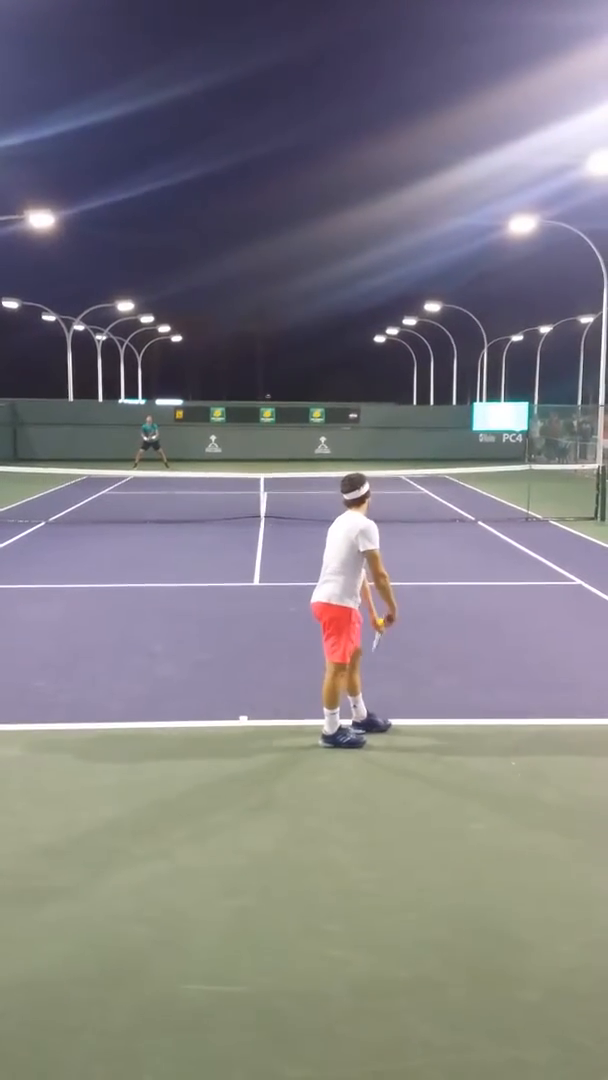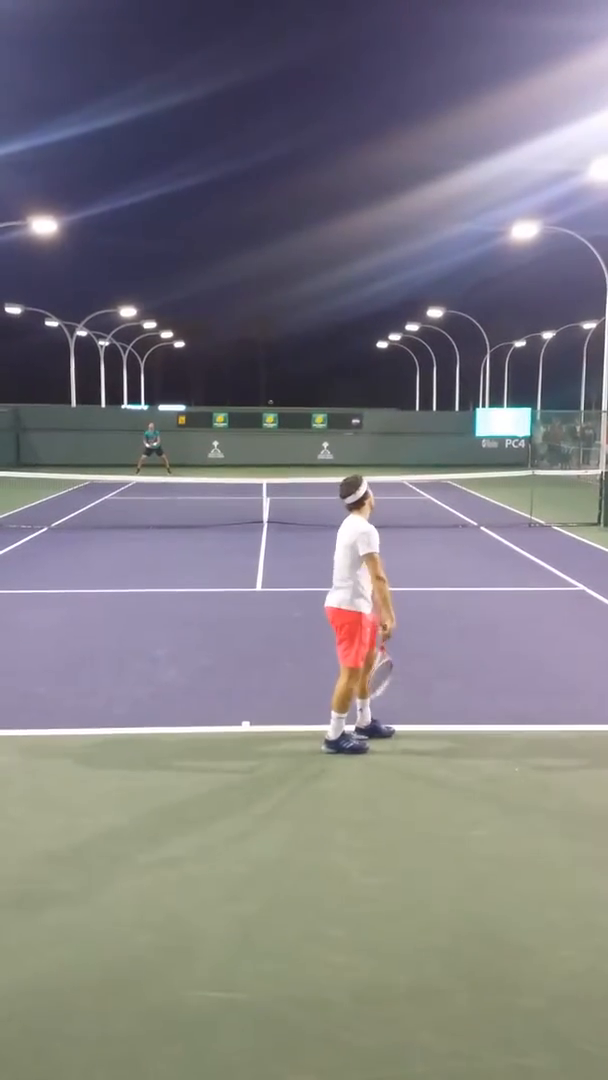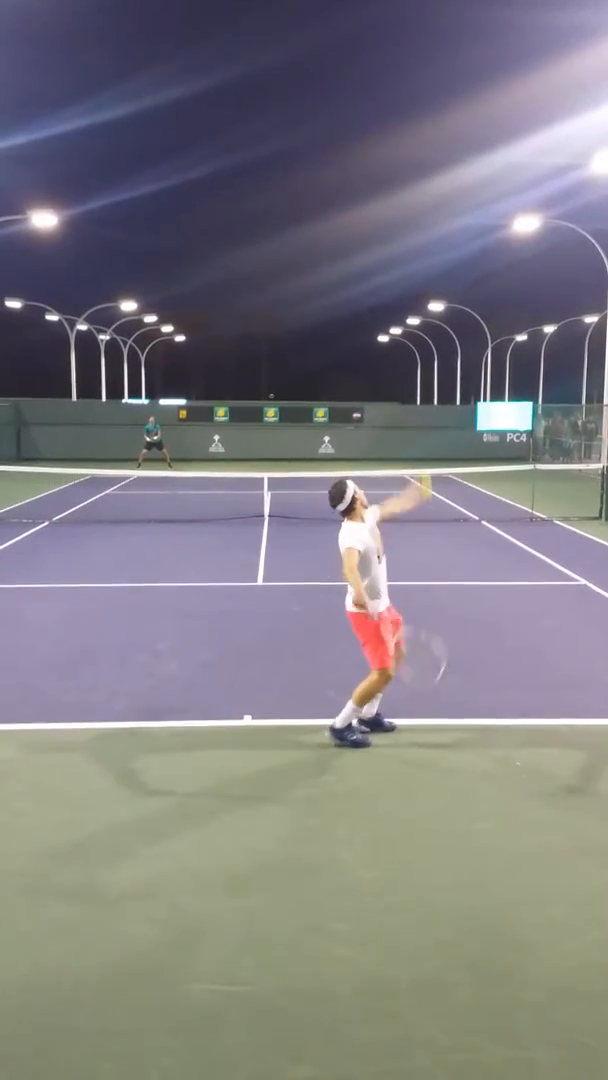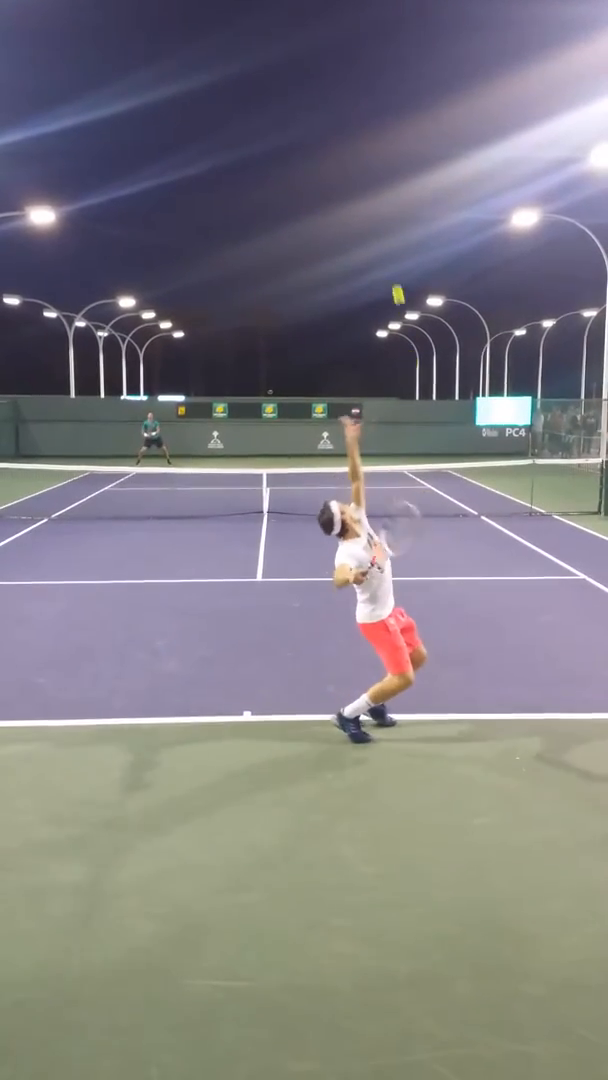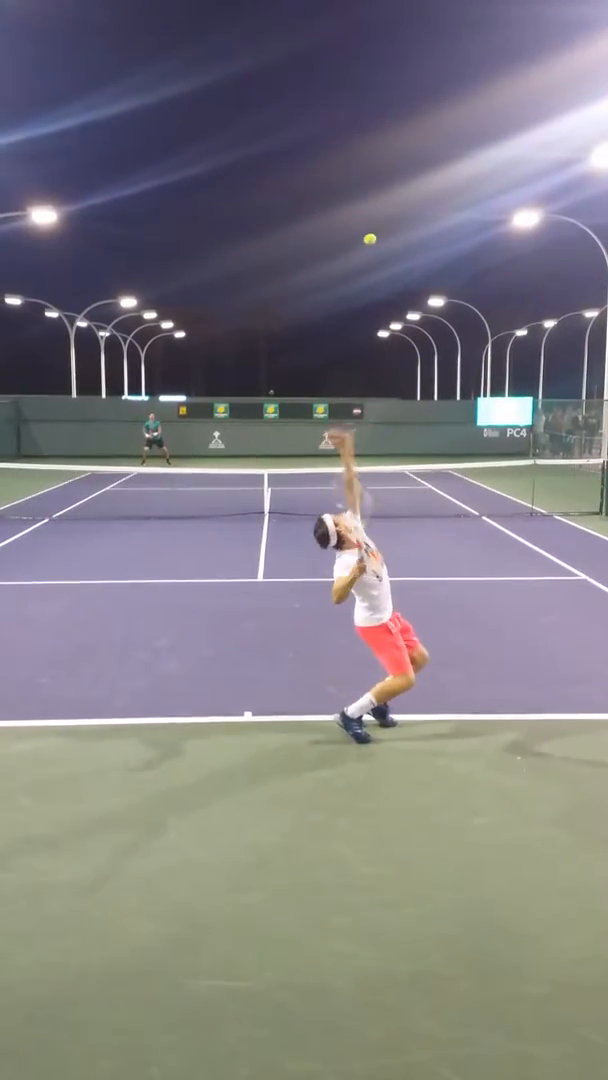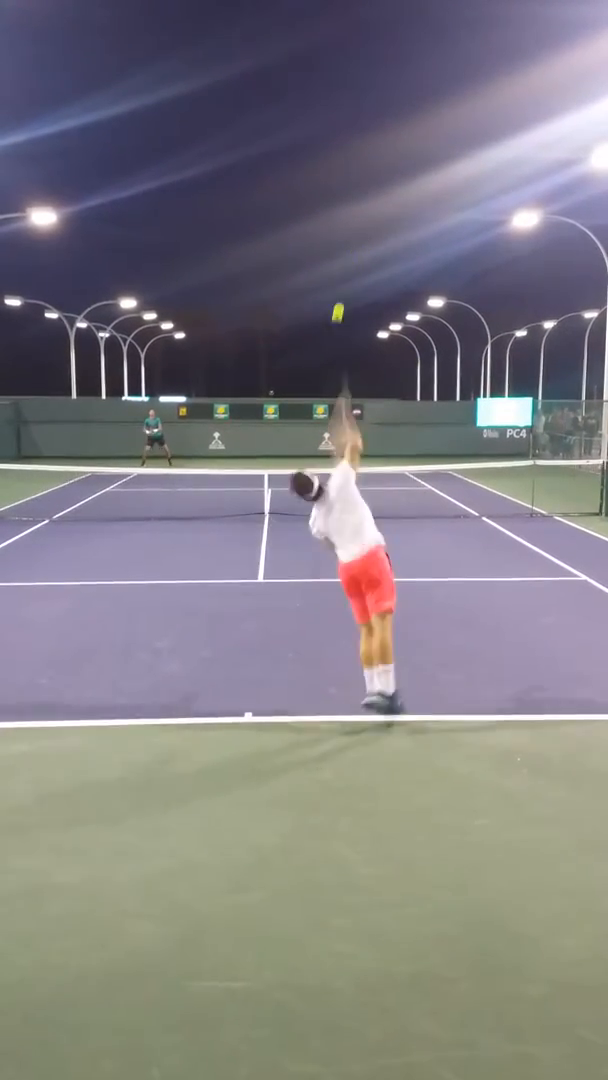
dt=0.3s
person 1, frame 1
left shoulder: (344, 522)
right shoulder: (365, 526)
right elbow: (379, 575)
left wrist: (371, 611)
right wrist: (392, 607)
left hip: (339, 601)
right hip: (335, 603)
left knee: (353, 658)
right knee: (337, 667)
left ankle: (361, 717)
right ankle: (331, 731)
person 1, frame 2
left shoulder: (353, 526)
right shoulder: (365, 530)
right elbow: (378, 577)
left wrist: (378, 611)
right wrist: (389, 616)
left hip: (356, 607)
right hip: (349, 609)
left knee: (368, 663)
right knee: (351, 672)
left ankle: (365, 723)
right ankle: (335, 736)
person 1, frame 3
left shoulder: (367, 519)
right shoulder: (352, 538)
left elbow: (392, 507)
right elbow: (348, 568)
left wrist: (417, 495)
right wrist: (358, 594)
left hip: (381, 606)
right hip: (366, 612)
left knee: (394, 660)
right knee: (383, 672)
left ankle: (368, 715)
right ankle: (342, 726)
person 1, frame 4
left shoulder: (361, 523)
right shoulder: (348, 552)
left elbow: (356, 480)
right elbow: (338, 578)
left wrist: (352, 443)
right wrist: (350, 577)
left hip: (390, 611)
right hip: (376, 620)
left knee: (418, 657)
right knee: (403, 679)
left ankle: (375, 703)
right ankle: (348, 715)
person 1, frame 5
left shoulder: (357, 531)
right shoulder: (350, 561)
left elbow: (352, 491)
right elbow: (338, 598)
left wrist: (346, 454)
right wrist: (352, 576)
left hip: (388, 616)
right hip: (376, 624)
left knee: (420, 660)
right knee: (403, 680)
left ankle: (376, 704)
right ankle: (351, 715)
person 1, frame 6
left shoulder: (316, 521)
right shoulder: (338, 486)
right elbow: (353, 450)
right wrist: (352, 442)
left hip: (348, 569)
right hip: (371, 559)
left knee: (367, 629)
right knee: (382, 623)
left ankle: (373, 691)
right ankle: (386, 692)
